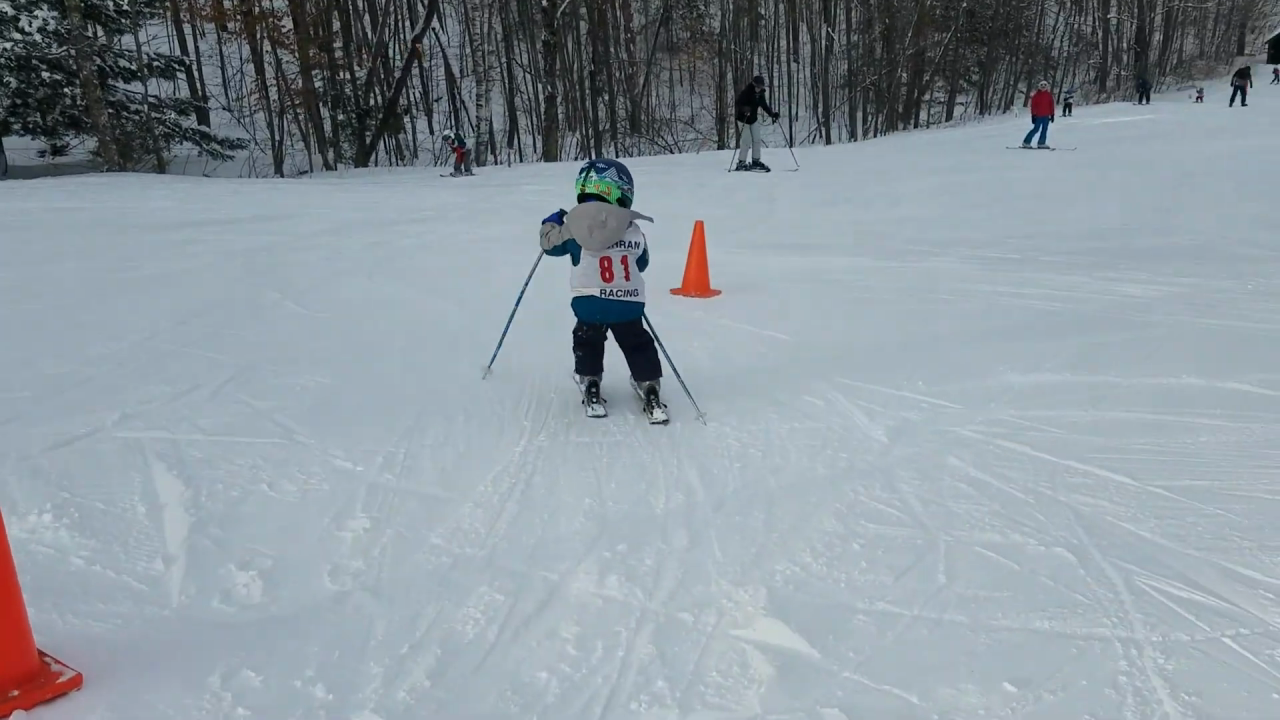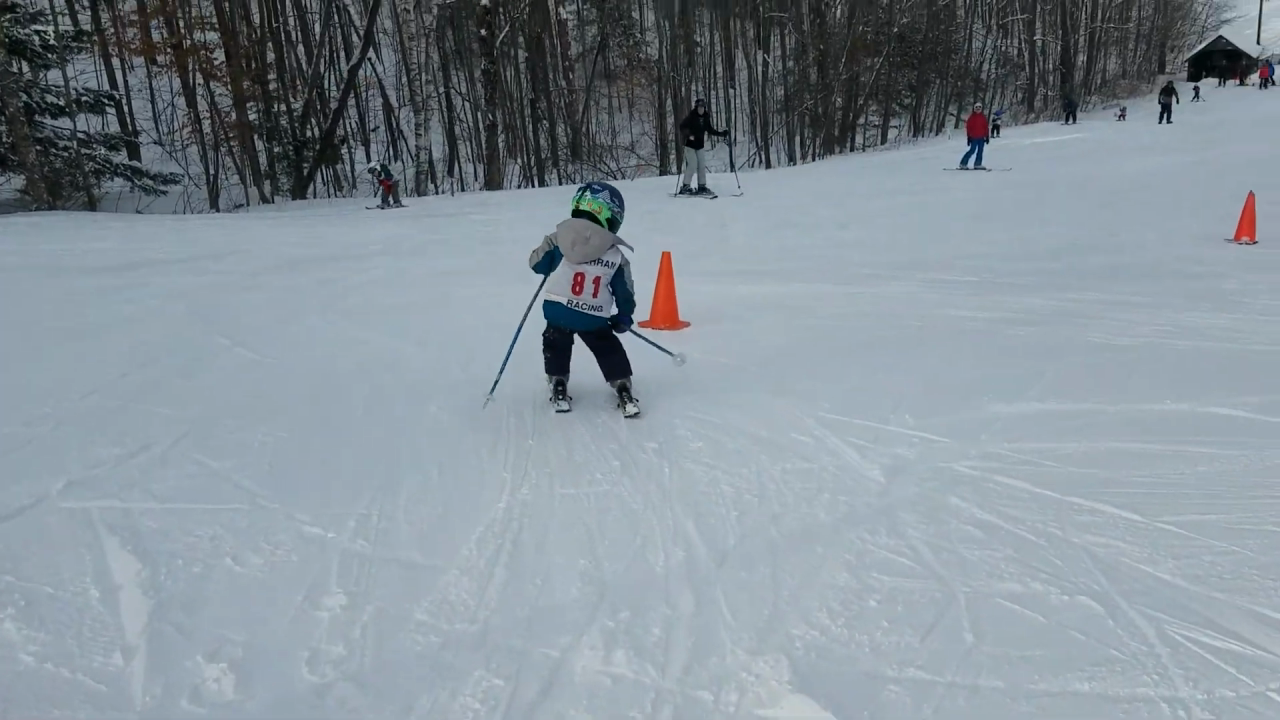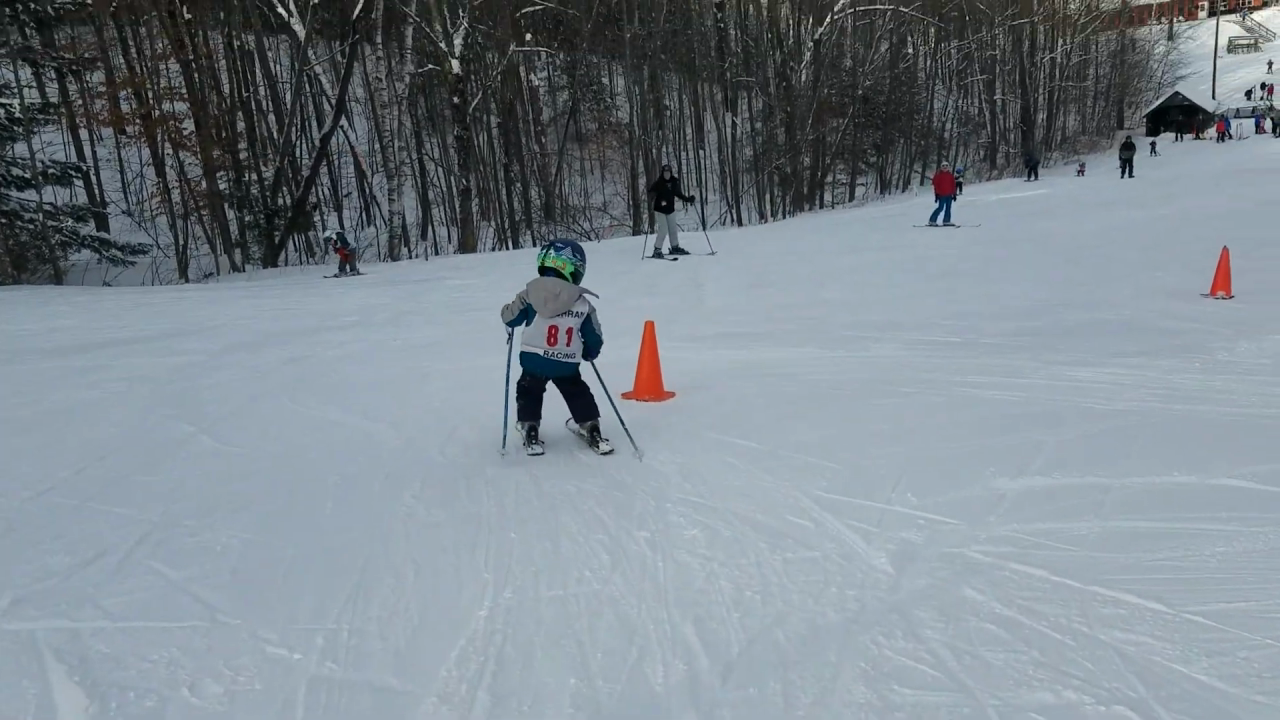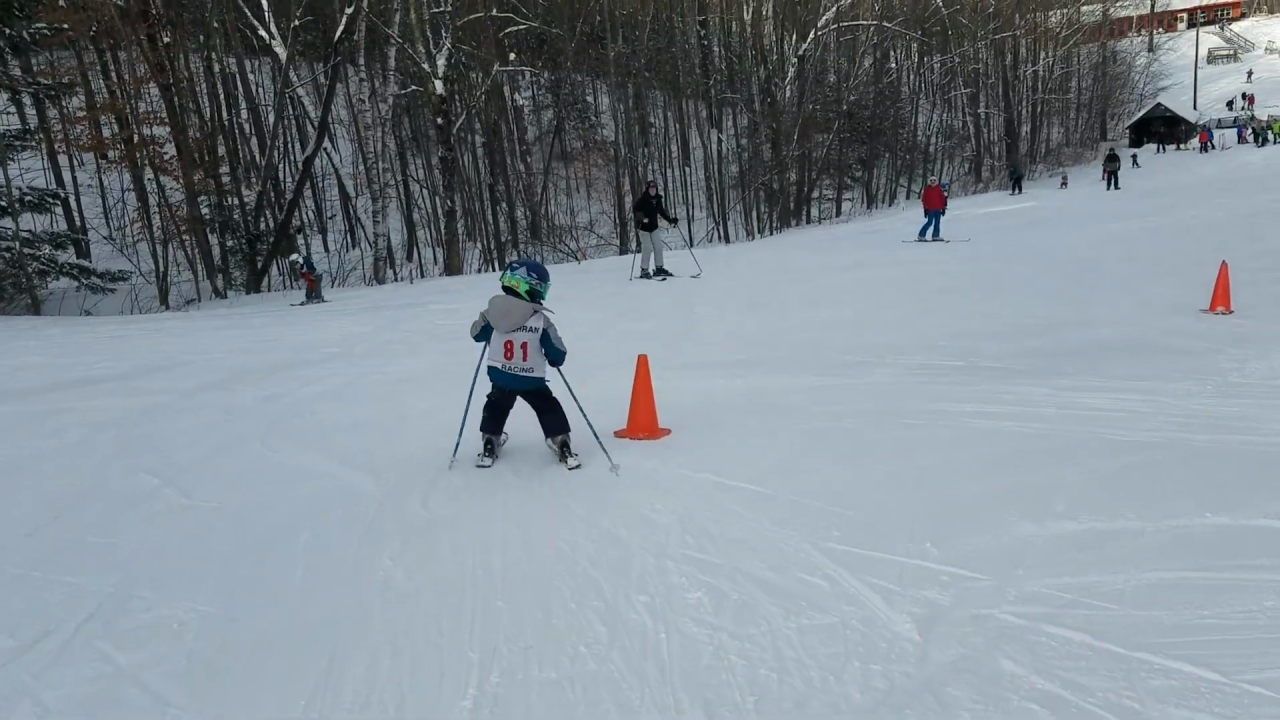
dt=0.4s
person 1, frame 1
left shoulder: (573, 227)
right shoulder: (635, 233)
left elbow: (550, 244)
right elbow: (642, 263)
left wrist: (551, 223)
left hip: (590, 305)
right hip: (629, 306)
left knee: (587, 344)
right knee: (639, 347)
left ankle: (590, 386)
right ankle: (650, 390)
person 1, frame 2
left shoulder: (558, 239)
right shoulder: (616, 255)
left elbow: (537, 264)
right elbow: (624, 292)
left wrist: (547, 249)
right wrist: (625, 316)
left hip: (559, 311)
right hip: (595, 318)
left knee: (556, 346)
right knee: (609, 350)
left ankle: (558, 384)
right ankle: (622, 389)
person 1, frame 3
left shoulder: (530, 295)
right shoulder: (582, 304)
left elbow: (510, 319)
right elbow: (594, 336)
left wrist: (509, 308)
right wrist: (590, 351)
left hip: (534, 361)
right hip: (567, 365)
left knee: (529, 394)
right knee: (578, 395)
left ankle: (530, 432)
right ankle: (592, 431)
person 1, frame 4
left shoulder: (493, 312)
right shoulder: (540, 320)
left elbow: (477, 334)
right elbow: (557, 351)
right wrist: (556, 359)
left hip: (501, 377)
right hip: (532, 380)
left knee: (495, 408)
right knee: (549, 409)
left ankle: (489, 447)
right ankle: (563, 447)
